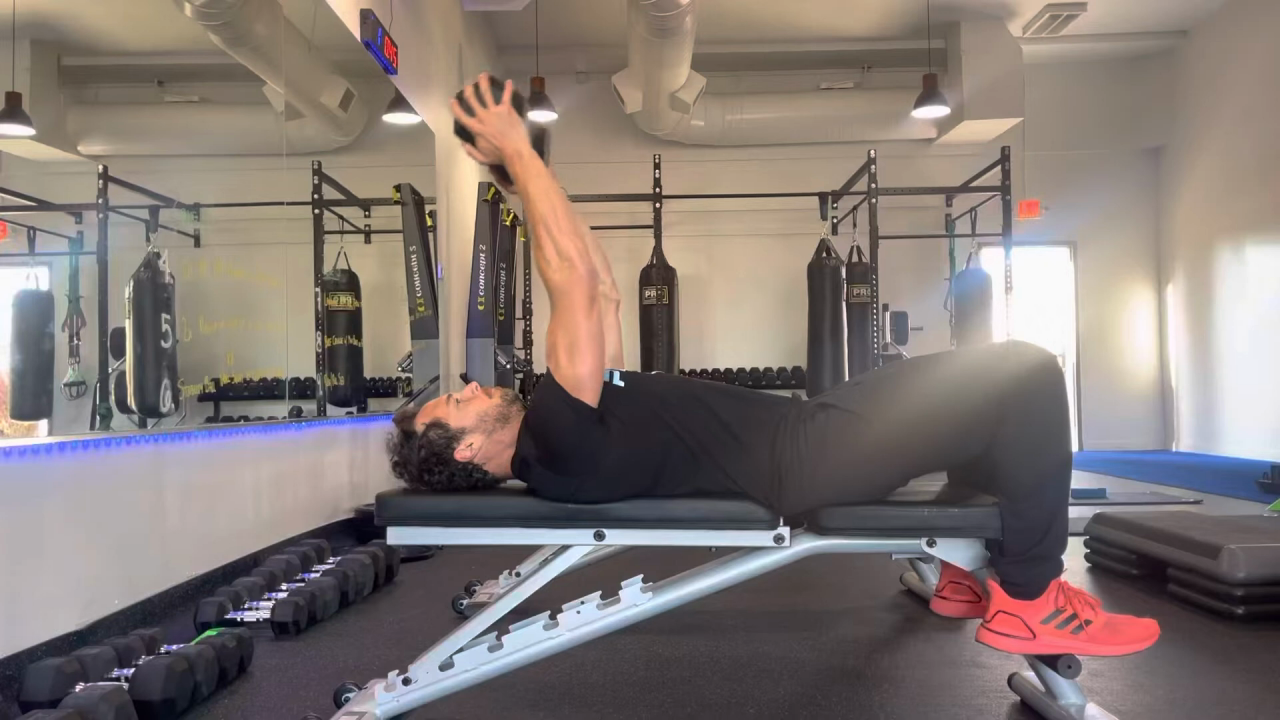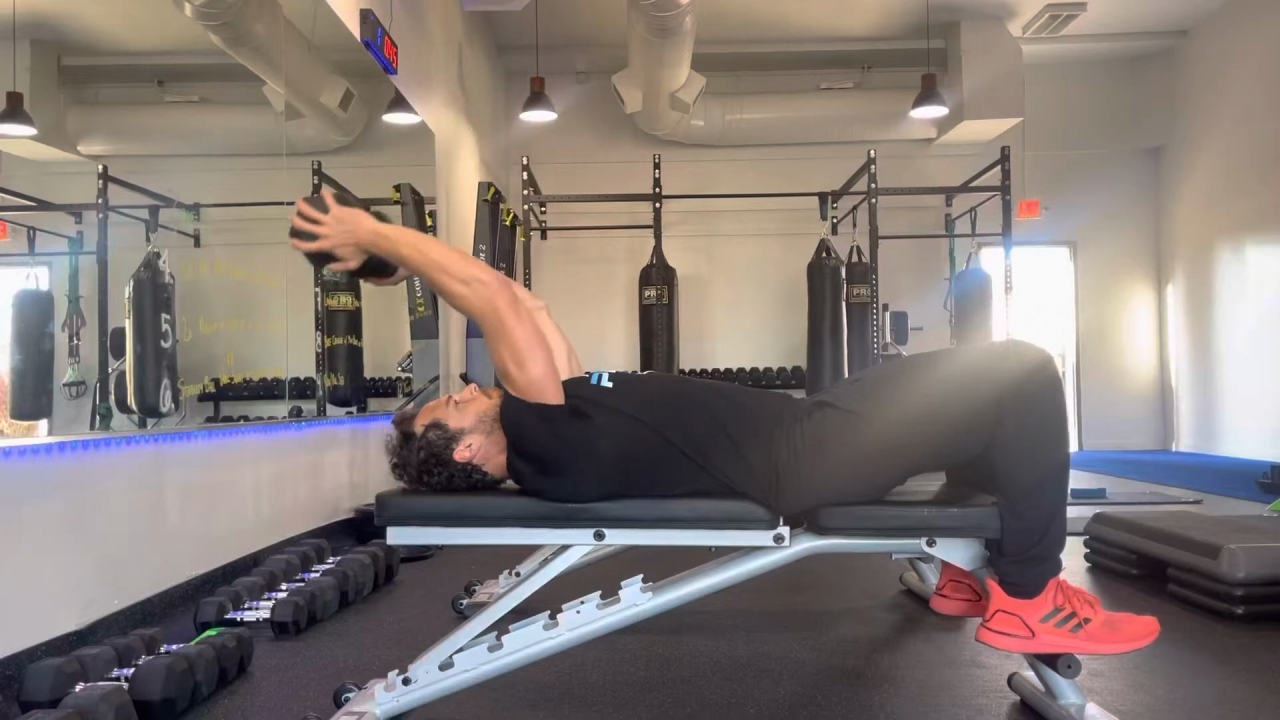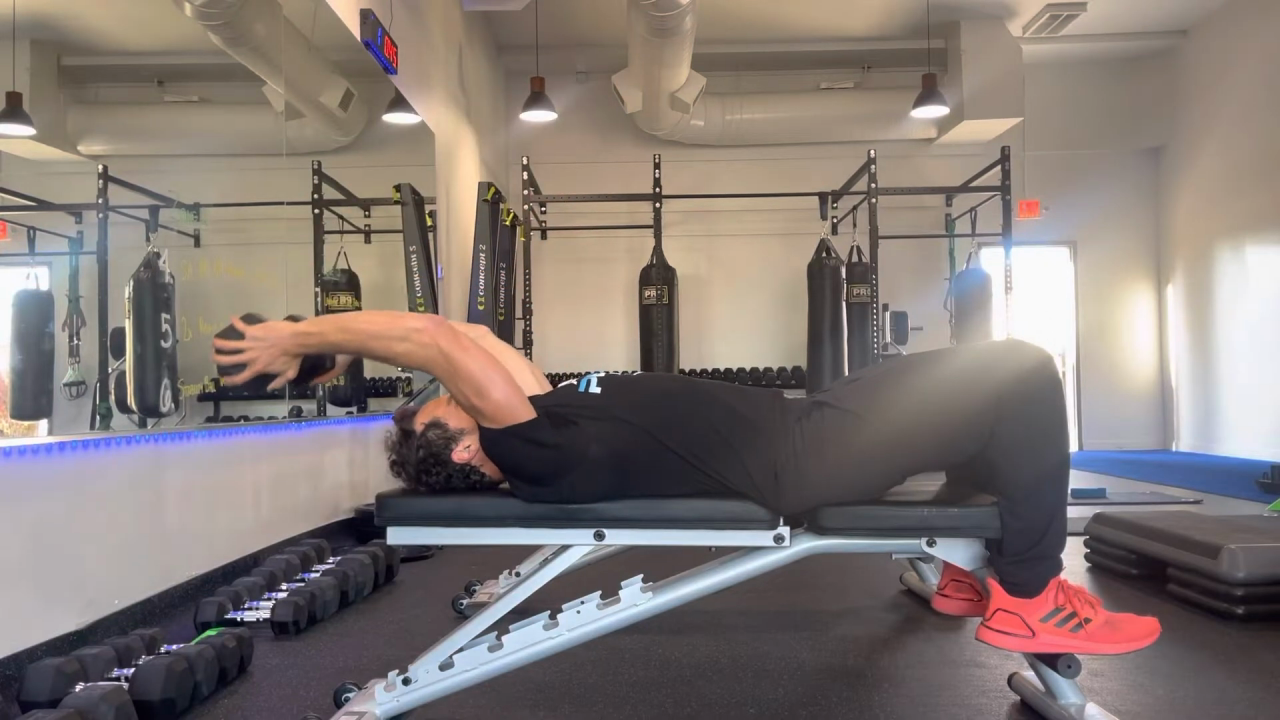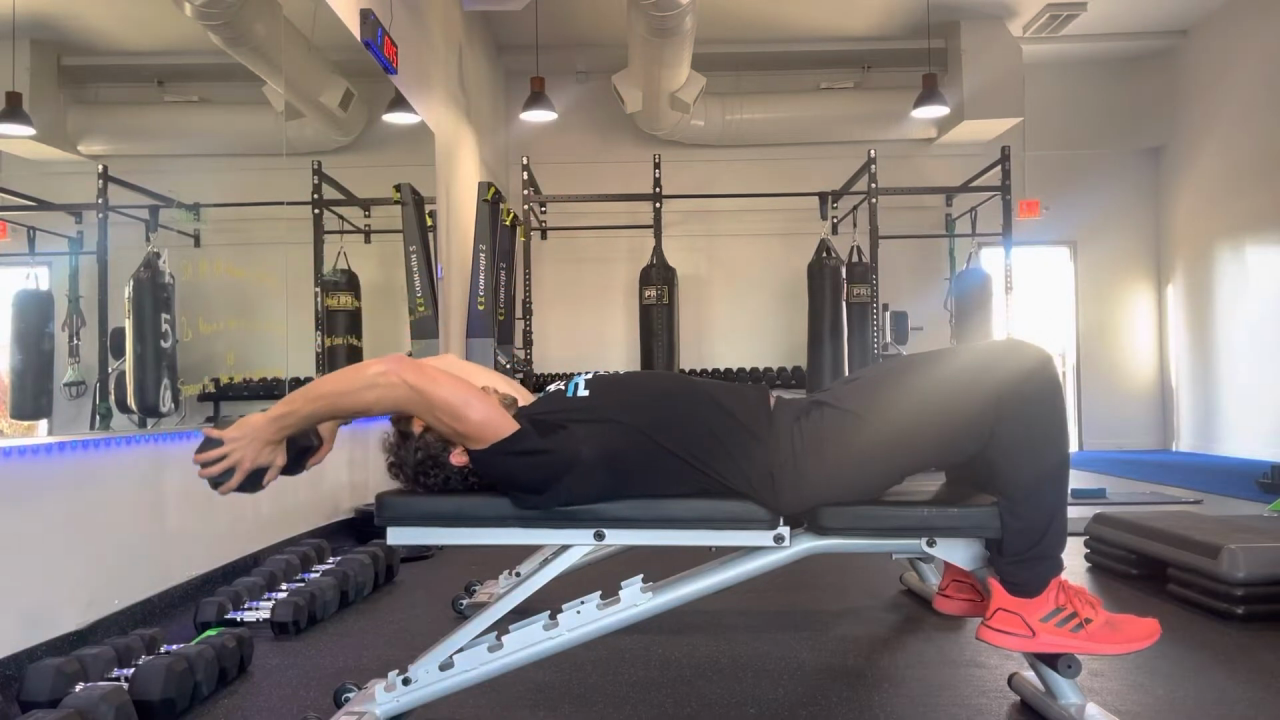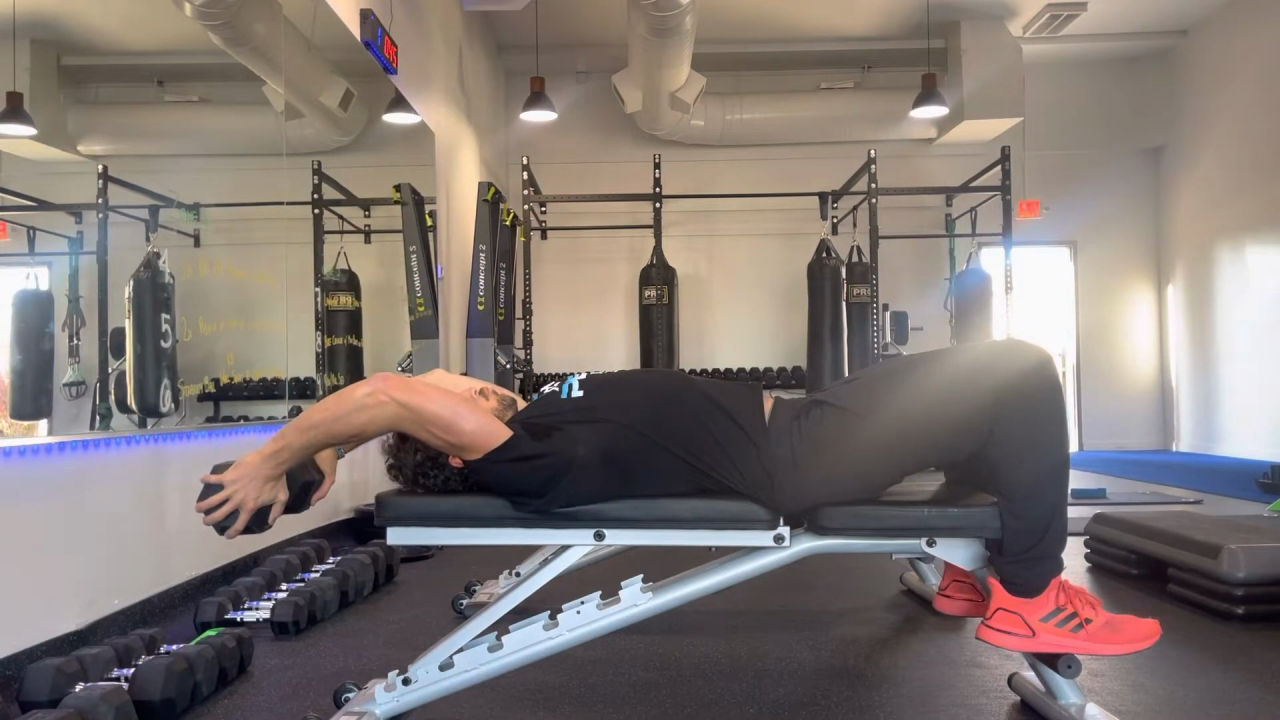
dt=0.7s
person 1, frame 1
left shoulder: (552, 430)
right shoulder: (559, 445)
left elbow: (595, 293)
right elbow: (577, 283)
left wrist: (520, 164)
right wrist: (518, 150)
left hip: (805, 423)
right hip: (809, 460)
left knee: (995, 383)
right knee: (1026, 375)
left ankle: (977, 568)
right ankle: (1027, 600)
person 1, frame 2
left shoulder: (555, 420)
right shoulder: (547, 452)
left elbow: (516, 311)
right elbow: (499, 304)
left wrist: (382, 246)
right wrist: (372, 234)
left hip: (800, 425)
right hip: (804, 461)
left knee: (994, 375)
right knee: (1023, 375)
left ankle: (976, 569)
right ankle: (1024, 600)
person 1, frame 3
left shoulder: (544, 421)
right shoulder: (541, 461)
left elbow: (471, 341)
right elbow: (443, 339)
left wrist: (323, 339)
right wrist: (298, 337)
left hip: (798, 416)
right hip: (804, 457)
left knee: (993, 375)
right knee: (1021, 373)
left ankle: (974, 568)
right ankle: (1027, 600)
person 1, frame 4
left shoulder: (537, 417)
right shoulder: (533, 463)
left elbow: (441, 363)
right elbow: (408, 378)
left wrist: (317, 415)
right wrist: (272, 426)
left hip: (799, 418)
right hip: (804, 459)
left knee: (990, 375)
right knee: (1022, 371)
left ankle: (970, 570)
right ankle: (1028, 599)
person 1, frame 5
left shoulder: (533, 419)
right shoulder: (524, 464)
left elbow: (408, 389)
right elbow: (393, 394)
left wrist: (318, 443)
right wrist: (270, 458)
left hip: (794, 417)
right hip: (799, 457)
left knee: (989, 378)
right knee: (1020, 372)
left ankle: (972, 569)
right ankle: (1028, 598)
